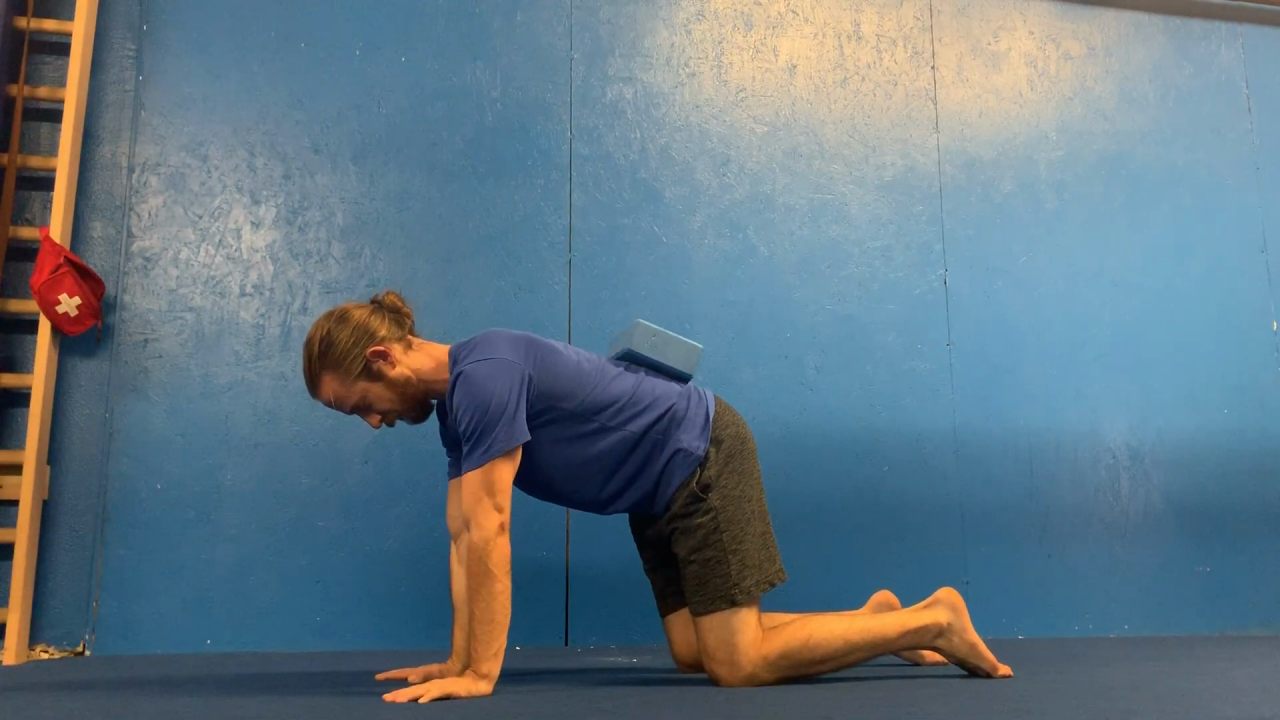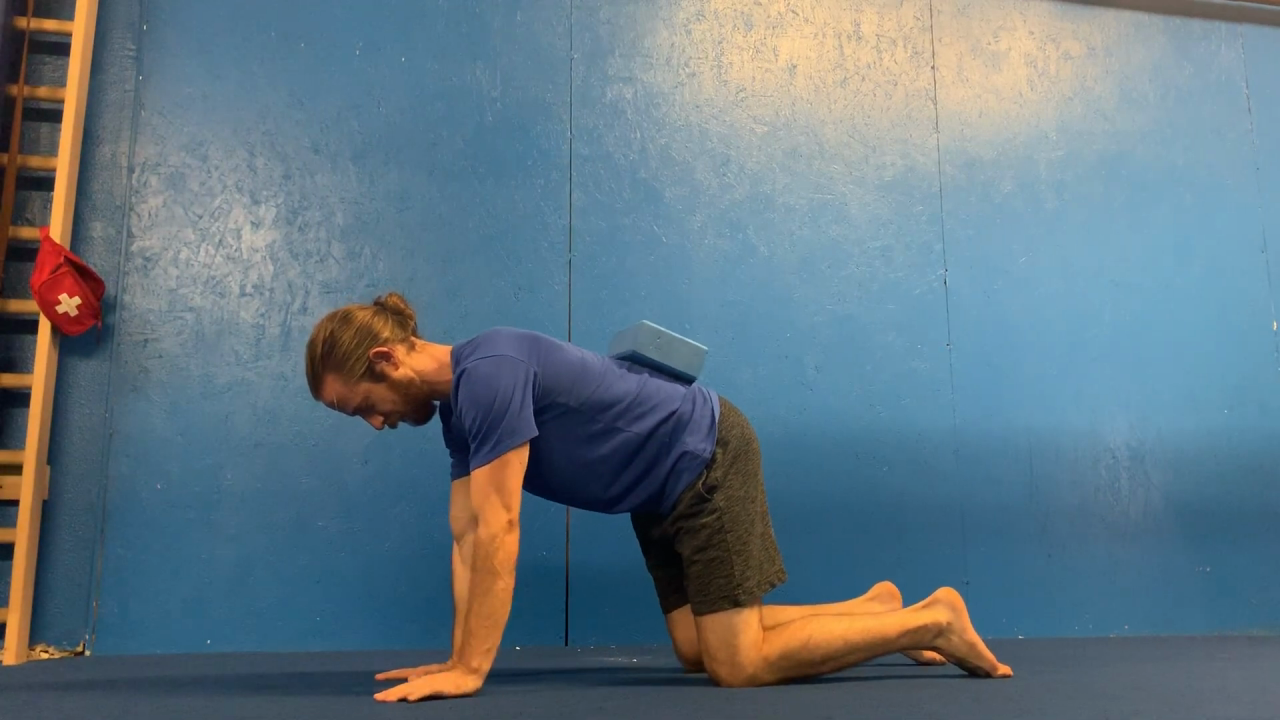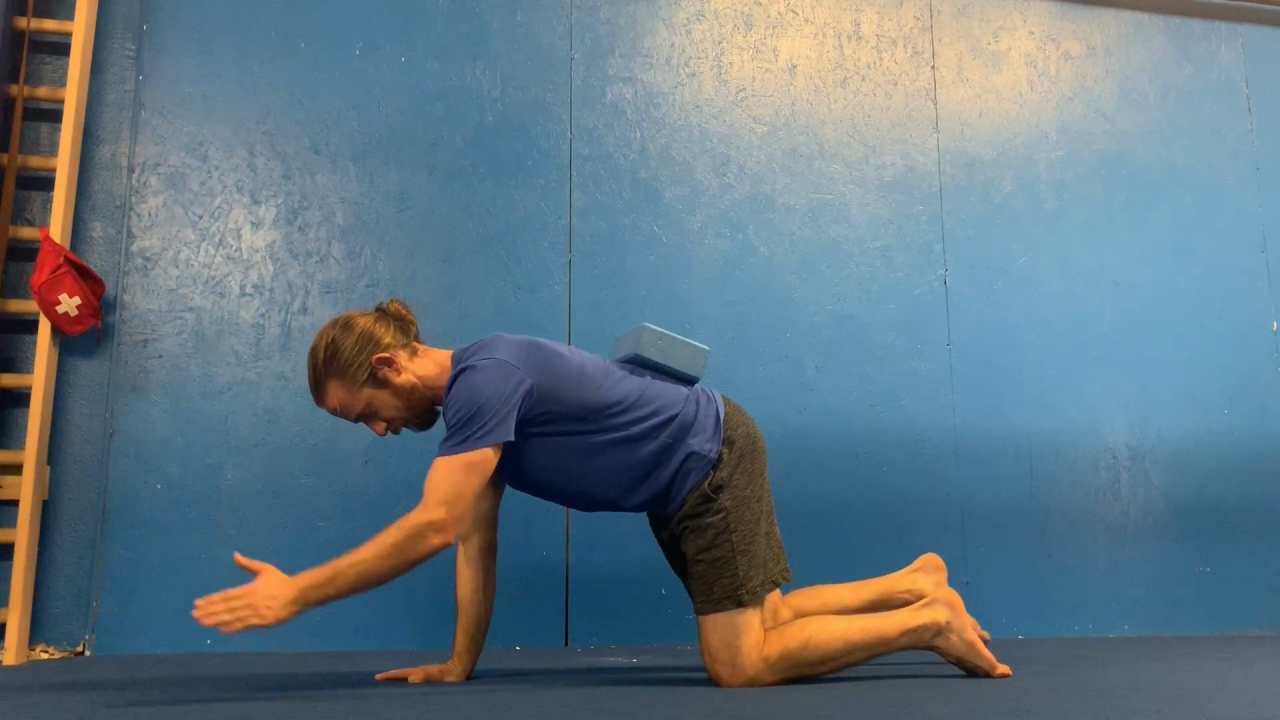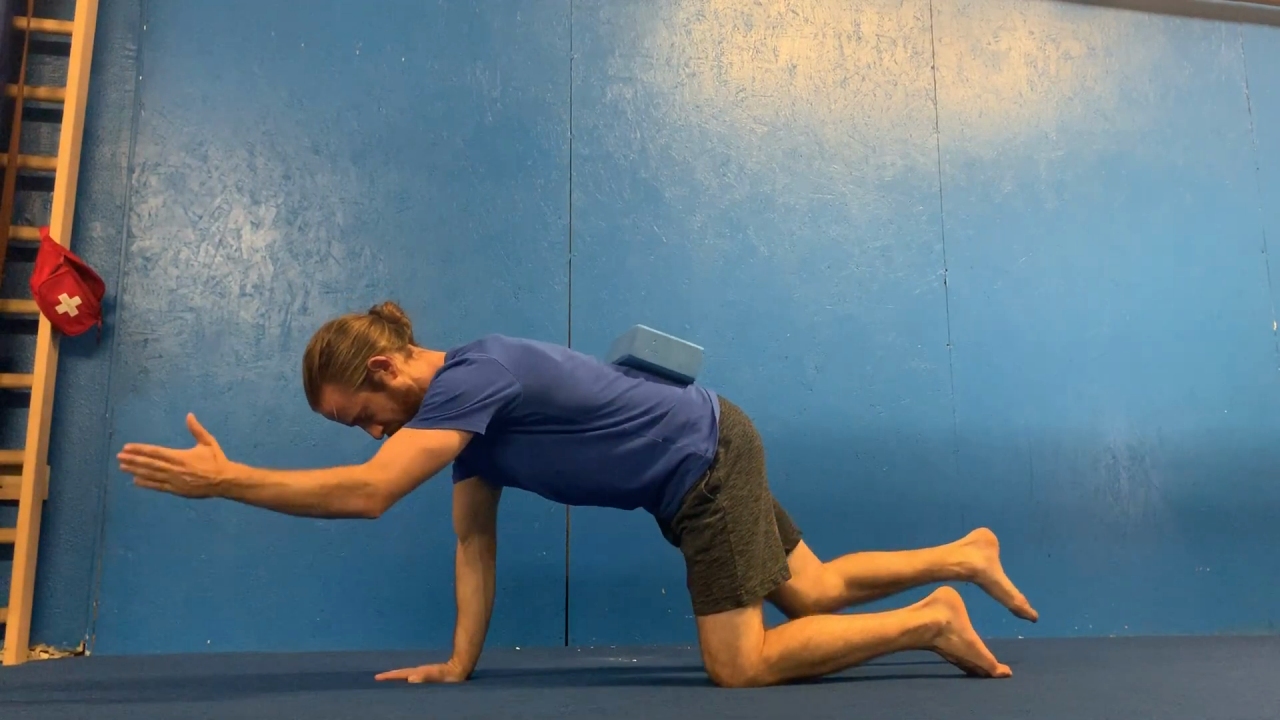
dt=0.5s
person 1, frame 1
left shoulder: (483, 375)
right shoulder: (455, 403)
left elbow: (489, 534)
right elbow: (462, 539)
left wrist: (481, 673)
right wrist: (458, 659)
left hip: (701, 458)
right hip: (664, 486)
left knee: (740, 664)
right knee: (695, 653)
left ankle: (933, 620)
right ankle: (872, 618)
person 1, frame 2
left shoulder: (487, 374)
right shoulder: (454, 408)
left elbow: (498, 533)
right elbow: (467, 540)
left wrist: (468, 669)
right wrist: (456, 658)
left hip: (705, 459)
right hip: (668, 487)
left knee: (739, 663)
right knee: (699, 650)
left ankle: (931, 619)
right ankle: (870, 612)
person 1, frame 3
left shoulder: (485, 378)
right shoulder: (472, 402)
left elbow: (432, 526)
right elbow: (474, 543)
left wrist: (295, 593)
right wrist: (459, 662)
left hip: (713, 459)
right hip: (681, 479)
left knee: (742, 664)
right knee: (763, 622)
left ankle: (930, 621)
right ankle: (911, 583)
person 1, frame 4
left shoulder: (472, 378)
right shoulder: (467, 403)
left elbow: (367, 492)
right elbow: (473, 543)
left wrist: (224, 478)
right wrist: (461, 660)
left hip: (709, 457)
right hip: (698, 466)
left knee: (741, 662)
right knee: (812, 592)
left ankle: (932, 620)
right ankle: (963, 558)
